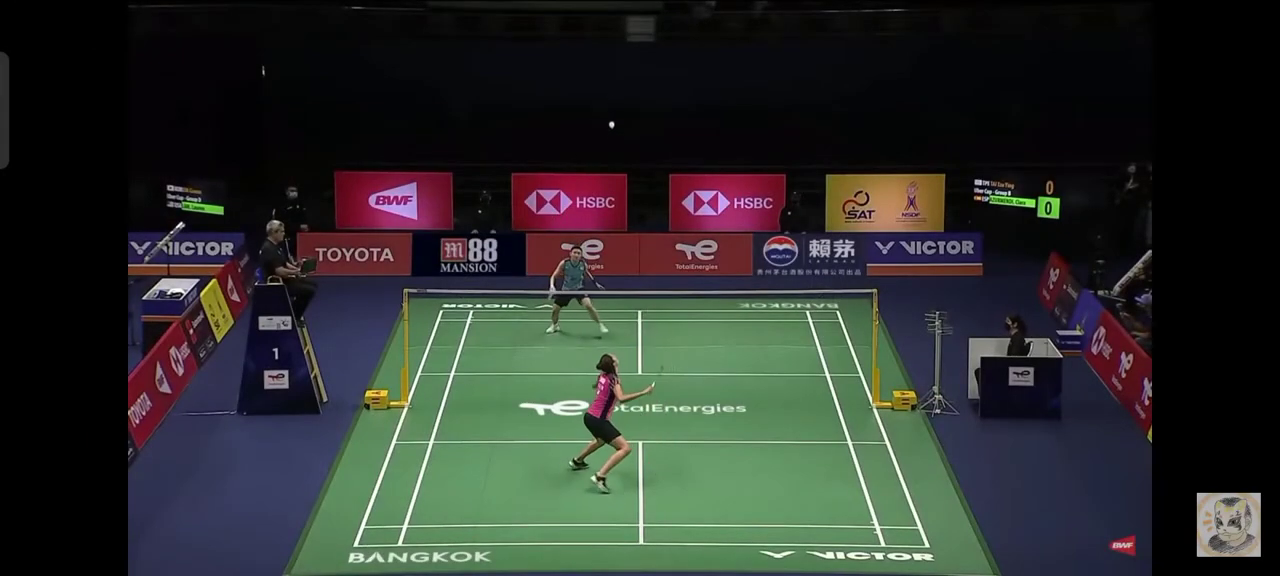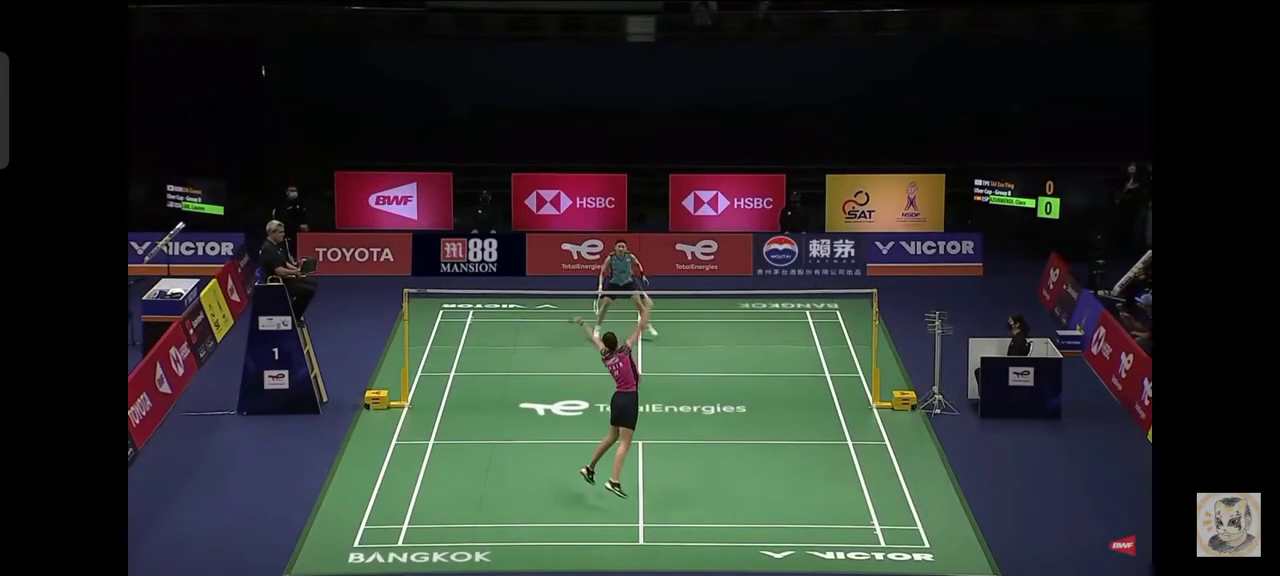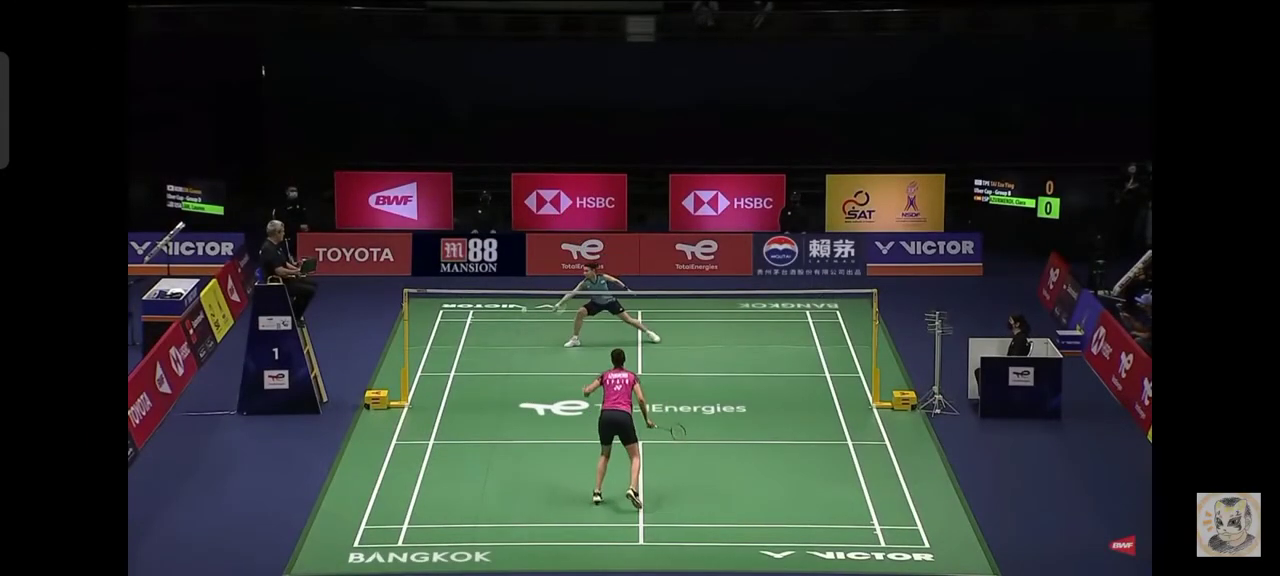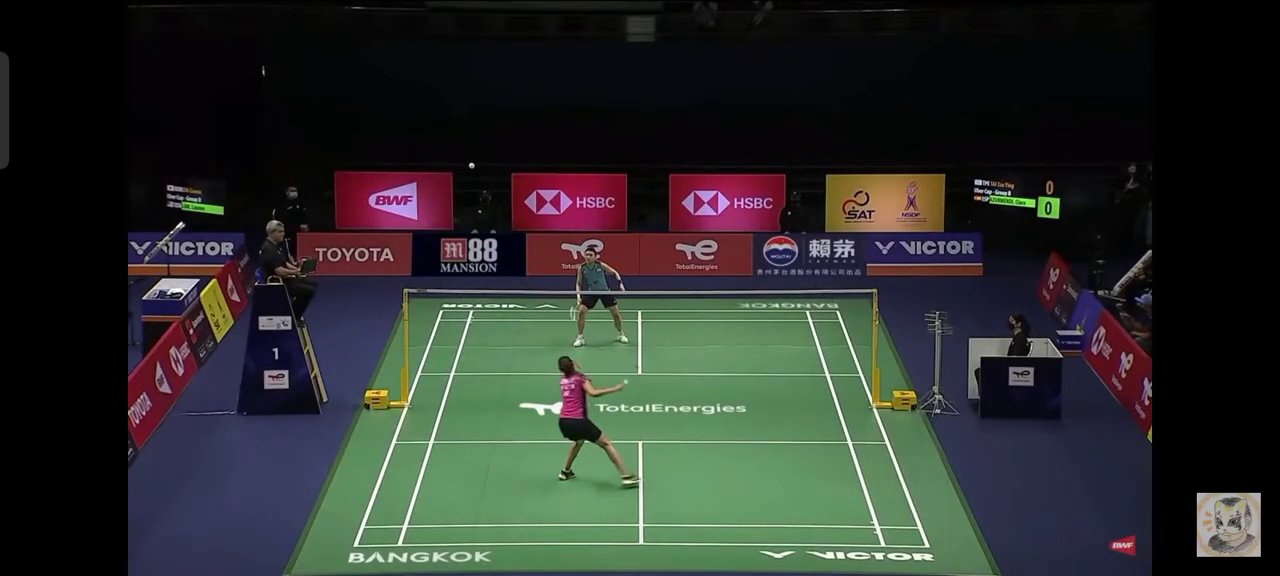
dt=0.5s
person 1, frame 1
left shoulder: (602, 376)
right shoulder: (613, 379)
right elbow: (621, 398)
right wrist: (643, 392)
left hip: (589, 417)
right hip: (598, 421)
left knee: (600, 440)
right knee: (625, 448)
left ankle: (577, 461)
right ankle: (599, 476)
person 1, frame 2
left shoulder: (606, 356)
right shoulder: (622, 351)
left elbow: (595, 339)
right elbow: (640, 328)
left wrist: (582, 324)
right wrist: (645, 311)
left hip: (617, 399)
right hip: (629, 399)
left knee: (611, 438)
right knee: (625, 443)
left ankle: (589, 468)
right ankle: (614, 481)
person 1, frame 3
left shoulder: (605, 375)
right shoulder: (632, 376)
left elbow: (586, 392)
right elbow: (640, 399)
left wrist: (588, 393)
right wrist: (647, 419)
left hip: (606, 416)
right hip: (624, 418)
left knee: (605, 455)
right knee: (635, 458)
left ankle: (597, 492)
right ankle: (632, 489)
person 1, frame 4
left shoulder: (562, 379)
right shoulder: (580, 377)
right elbow: (592, 393)
right wrist: (614, 389)
left hip: (564, 423)
right hip: (578, 422)
left knee: (578, 441)
right knee: (606, 444)
left ankle: (566, 471)
right ankle: (626, 476)
